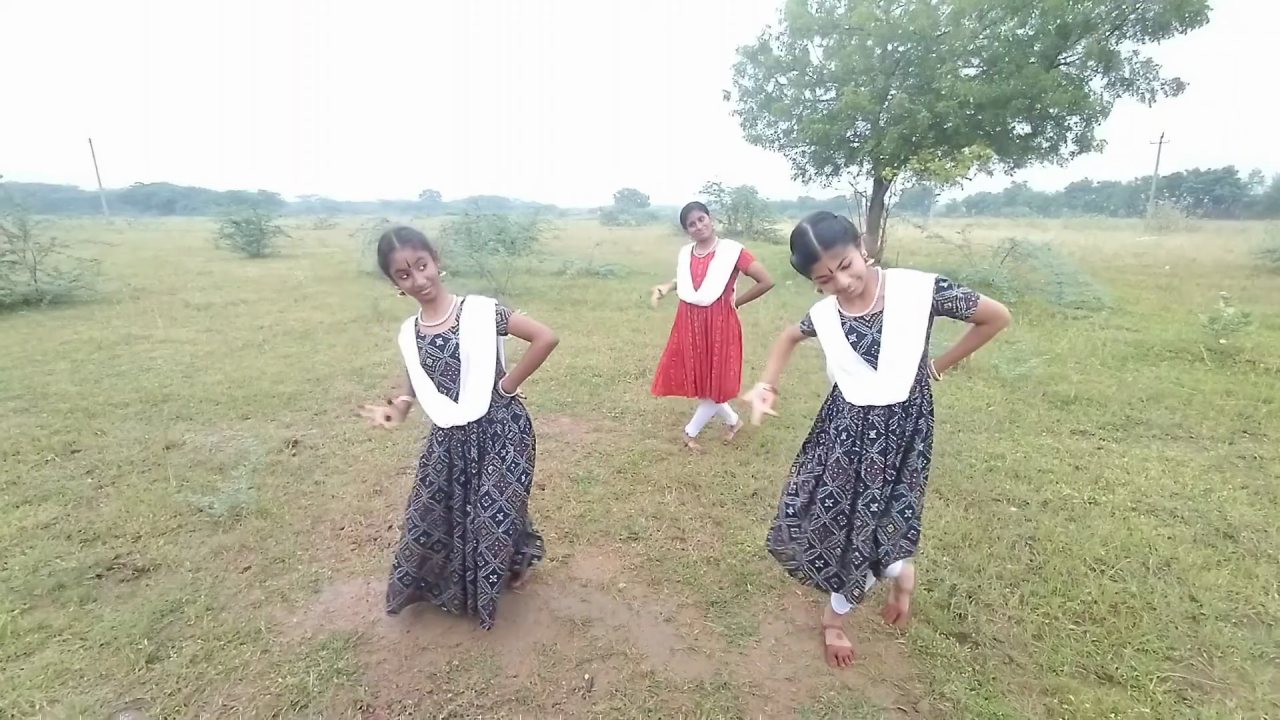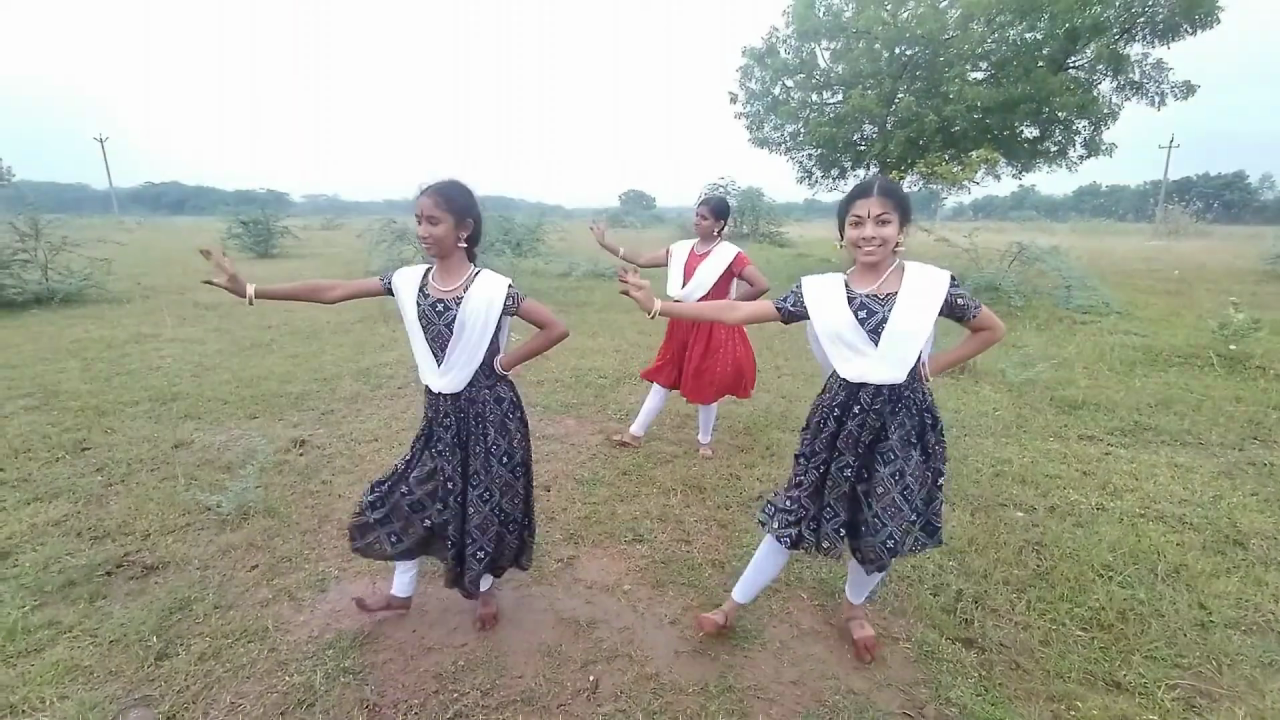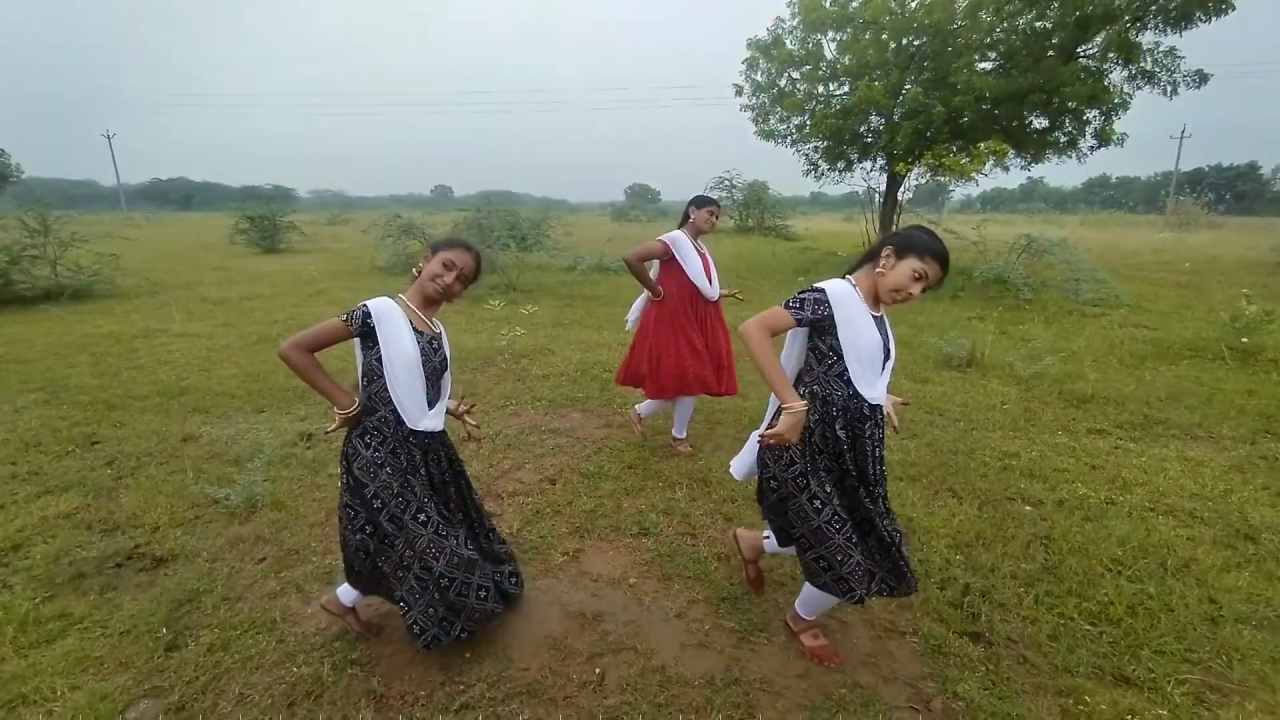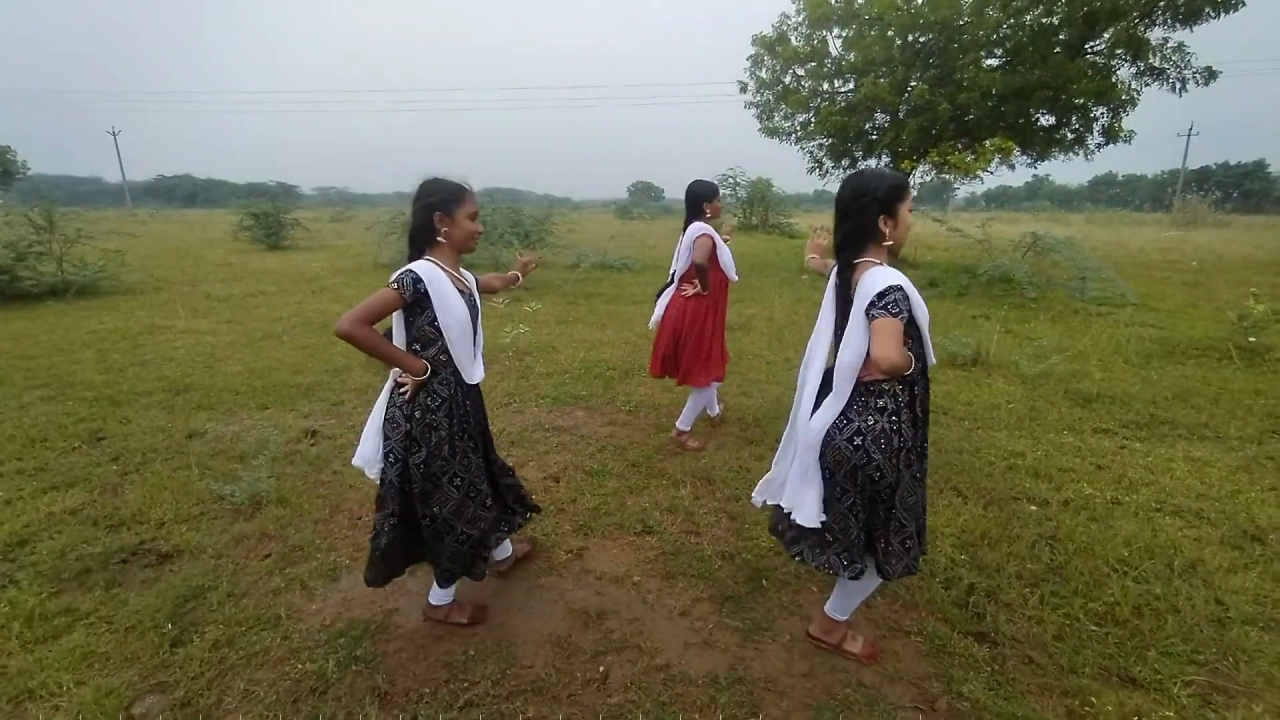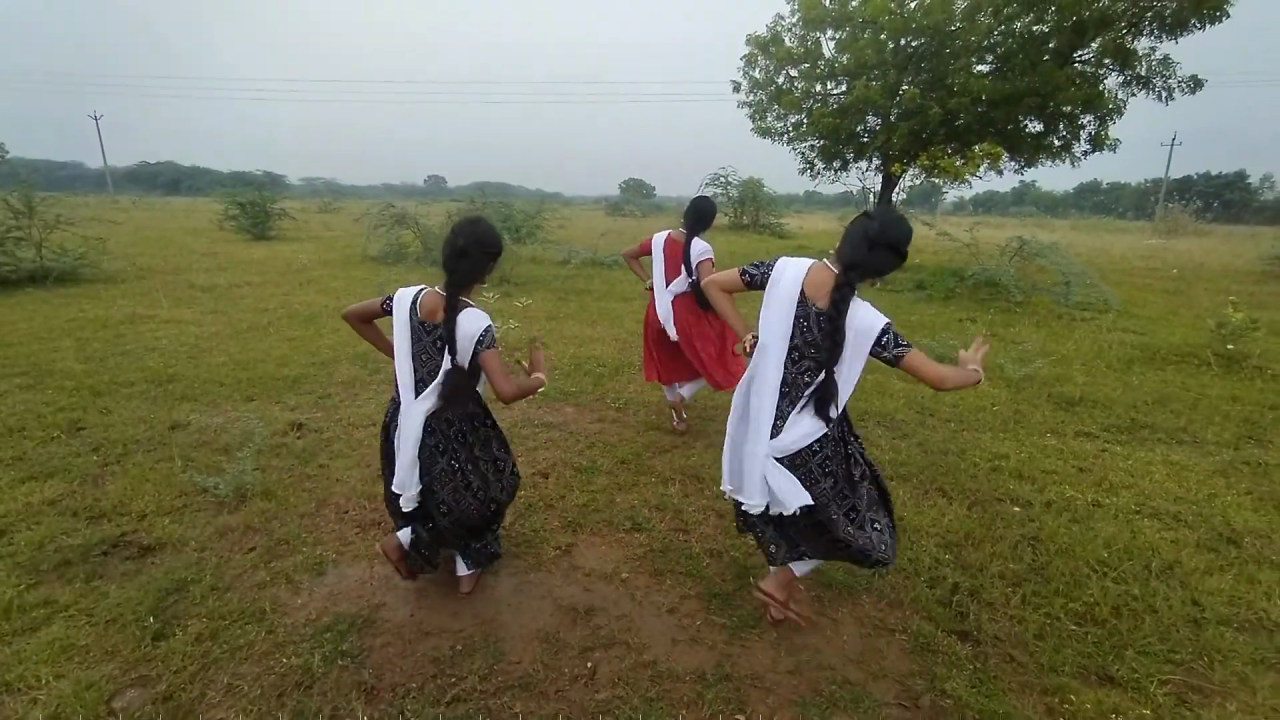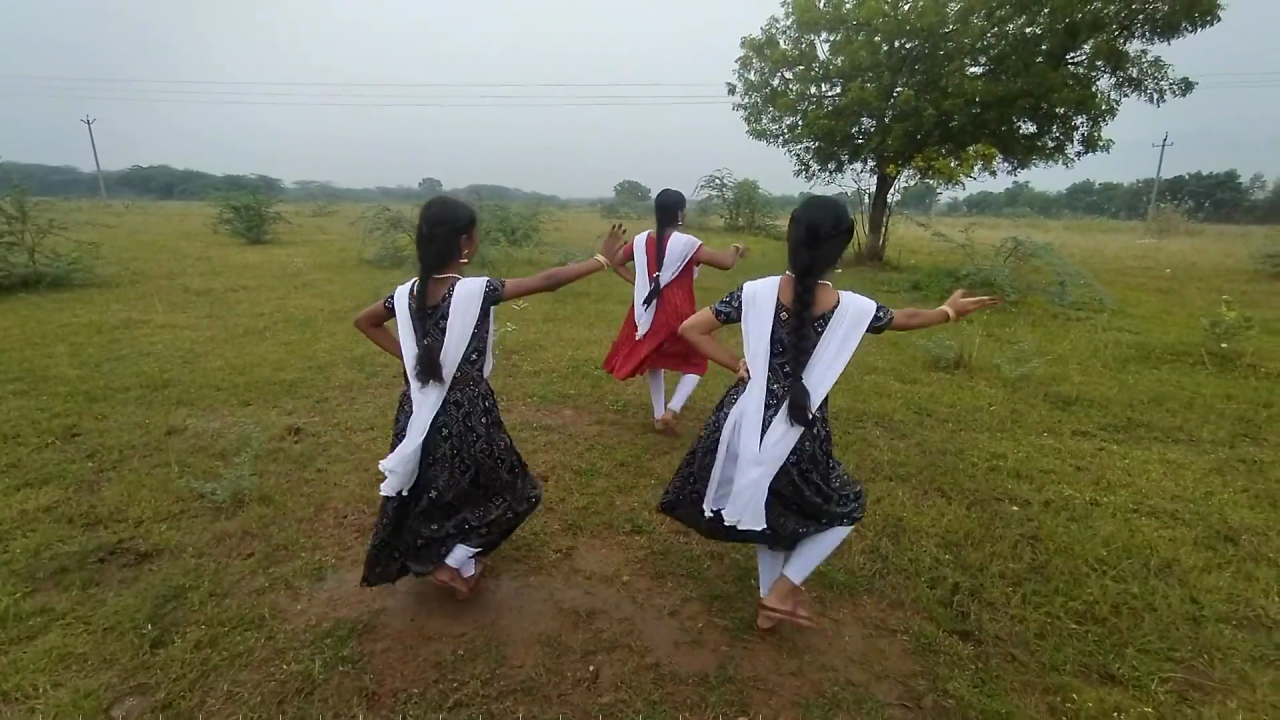
dt=0.7s
person 1, frame 1
left shoulder: (921, 289)
right shoulder: (822, 316)
left elbow: (995, 315)
right elbow: (786, 338)
left wrist: (938, 366)
right wrist: (766, 386)
left hip: (902, 429)
right hip: (844, 426)
left knee: (874, 525)
right knee: (817, 518)
left ankle: (835, 614)
right ankle: (899, 573)
person 1, frame 2
left shoulder: (934, 285)
right shoulder: (819, 291)
left elbow: (992, 329)
right elbow: (737, 314)
left wrist: (933, 367)
right wrist: (660, 307)
left hip: (900, 420)
right hip: (839, 414)
left knee: (883, 524)
right knee: (798, 516)
left ankle: (855, 606)
right ankle: (734, 605)
person 1, frame 3
left shoulder: (877, 311)
right shoulder: (830, 297)
right elbow: (756, 328)
left wrist: (881, 399)
right wrist: (792, 404)
left hip: (850, 444)
right hip: (810, 445)
left knee: (864, 538)
right knee: (849, 555)
left ankle: (756, 542)
right ankle: (800, 619)
person 1, frame 4
left shoulder: (844, 273)
right shoulder: (890, 287)
right elbow: (886, 358)
left wrist: (818, 262)
right wrist: (904, 364)
left hip: (837, 420)
right hip: (870, 432)
right knee: (889, 543)
right ankle: (831, 623)
person 1, frame 5
left shoulder: (785, 270)
right shoulder: (865, 322)
left elbow: (712, 285)
right elbow: (938, 378)
left wrist: (747, 338)
right wrist: (970, 370)
left hip: (762, 418)
right hip: (812, 433)
left knee: (777, 501)
right knee: (853, 517)
left ankle: (780, 579)
right ankle: (781, 578)
person 1, frame 6
left shoulder: (757, 293)
right shoulder: (853, 310)
left elbow: (690, 328)
right elbow: (906, 320)
left wrist: (739, 366)
right wrist: (950, 310)
left hip: (744, 423)
right hip: (796, 438)
left knee: (763, 507)
right knee: (842, 509)
left ankle: (766, 607)
right ankle: (782, 590)
person 2, frame 1
left shoulder: (482, 311)
right shoulder: (409, 334)
left elbow: (546, 338)
left wrist: (507, 385)
right wrist: (396, 409)
left hip: (499, 430)
right hip: (449, 438)
left knee: (496, 519)
right knee: (431, 520)
left ankle: (485, 597)
right ankle: (456, 592)
person 2, frame 2
left shoulder: (493, 289)
right shoulder: (408, 281)
left elbow: (555, 328)
right elbow: (332, 292)
left wrist: (505, 362)
right wrist: (249, 290)
left hip: (487, 408)
right hip: (442, 408)
left knee: (484, 499)
right knee: (411, 492)
left ankle: (483, 588)
right ankle: (400, 591)
person 2, frame 3
left shoulder: (438, 332)
right shoulder: (377, 313)
right elbow: (293, 349)
left wrist: (452, 406)
right wrist: (345, 403)
left hip: (428, 447)
right hip: (383, 449)
left knee: (456, 529)
person 2, frame 4
left shoulder: (459, 276)
right shoulder: (420, 276)
left elbow: (490, 285)
right elbow: (349, 326)
left wrist: (516, 275)
right wrist: (413, 366)
left hip: (457, 401)
right hip: (430, 407)
left knee: (478, 482)
right knee: (452, 500)
left ankle: (498, 551)
right ankle: (440, 601)
person 2, frame 5
left shoulder: (409, 299)
right shoulder: (476, 323)
left elbow: (352, 314)
right elbow: (506, 391)
right wrist: (538, 376)
left hip: (407, 419)
right hip: (452, 427)
left knee: (449, 492)
right knee: (484, 489)
left ankle: (463, 567)
right ankle: (407, 542)
person 2, frame 6
left shoulder: (407, 293)
right shoulder: (476, 291)
left elbow: (364, 321)
right elbow: (547, 281)
right wrist: (601, 259)
left hip: (419, 412)
right hip: (465, 415)
left knee: (432, 494)
right knee: (507, 489)
left ankle: (465, 569)
right ankle: (452, 563)
person 3, frame 1
left shoulder: (733, 251)
right shoulder: (685, 253)
left elbow: (767, 281)
left wrist: (737, 300)
right wrist: (665, 288)
left hip: (719, 323)
right hip: (688, 323)
left knee: (716, 382)
right knee: (692, 378)
left ankle: (691, 431)
right ankle: (732, 419)
person 3, frame 2
left shoulder: (730, 255)
right shoulder: (681, 249)
left elbow: (762, 285)
right elbow: (642, 260)
right wrist: (607, 244)
left hip: (712, 328)
right hip: (683, 324)
left knee: (707, 385)
right knee: (662, 377)
left ankle: (704, 440)
right ankle: (635, 433)
person 3, frame 3
left shoulder: (700, 248)
right shoulder: (673, 241)
right elbow: (631, 257)
left wrist: (721, 293)
right wrist: (655, 290)
left hip: (699, 321)
right hip: (673, 319)
left knee: (694, 379)
right knee: (686, 380)
left ankle: (640, 411)
right ankle: (679, 435)
person 3, frame 4
left shoulder: (694, 230)
right shoulder: (704, 232)
right elbow: (699, 261)
left wrist: (721, 241)
right wrist: (705, 286)
left hip: (687, 309)
right hip: (697, 311)
left knee: (704, 364)
right knee: (709, 372)
left ankle: (713, 409)
right ankle: (682, 429)
person 3, frame 5
left shoulder: (660, 239)
right shoulder: (702, 250)
left elbow: (628, 255)
left wrist: (649, 281)
left hip: (659, 314)
right hip: (688, 316)
left knee: (667, 366)
right knee: (718, 361)
left ankle: (679, 419)
right ankle: (681, 396)
person 3, frame 6
left shoulder: (642, 240)
right shoulder: (686, 243)
left elbow: (618, 264)
right elbow: (727, 264)
right wrist: (736, 250)
left hip: (646, 311)
right hip: (675, 314)
left knee: (654, 361)
right knee: (696, 364)
left ankle: (658, 416)
right ankle: (672, 410)
